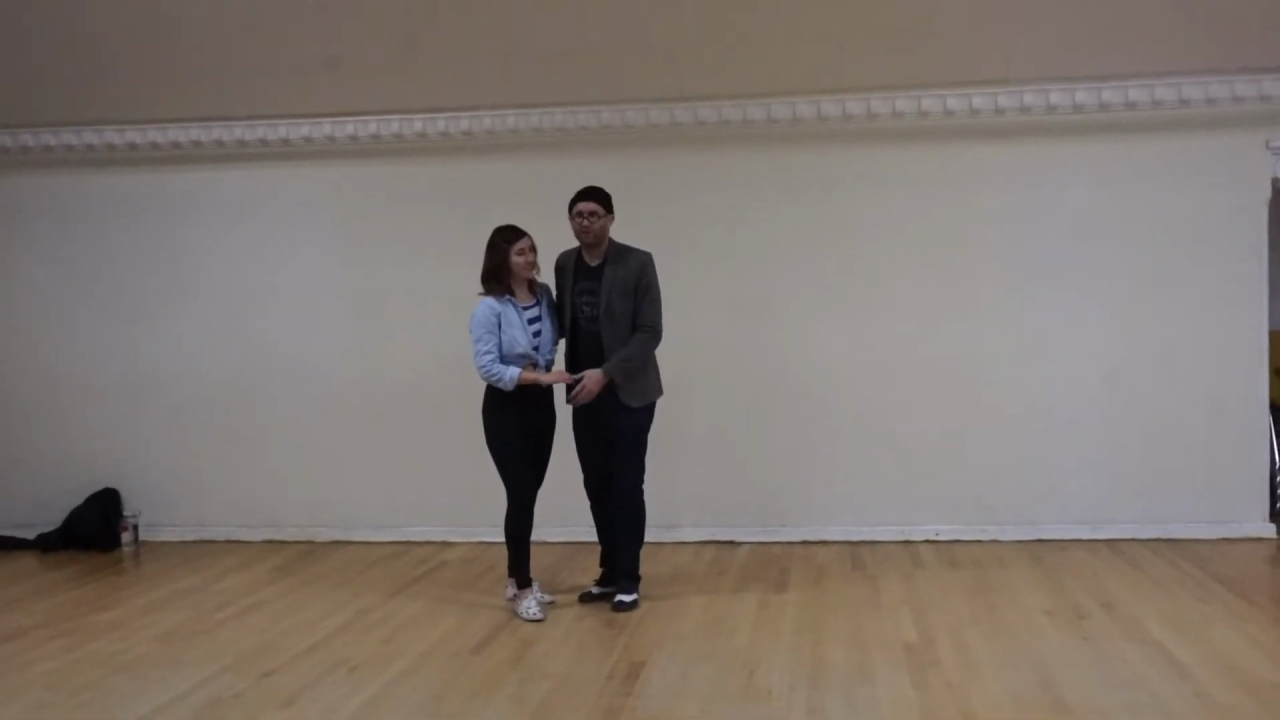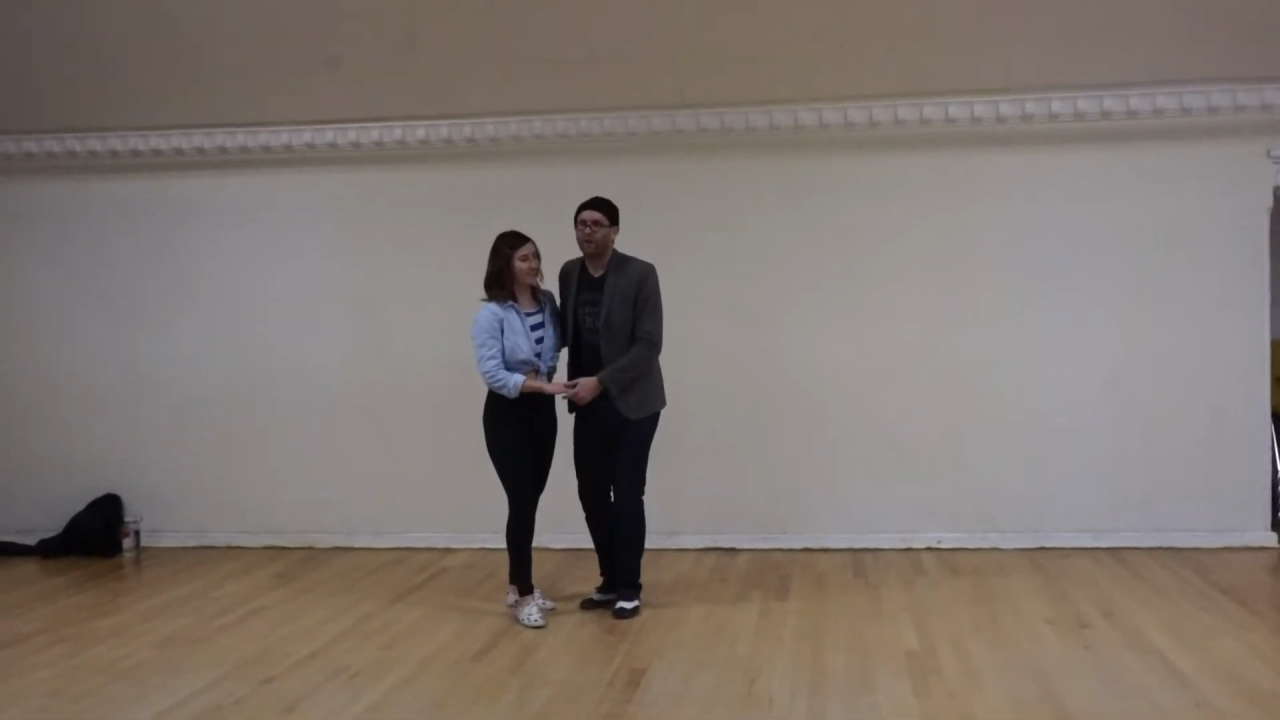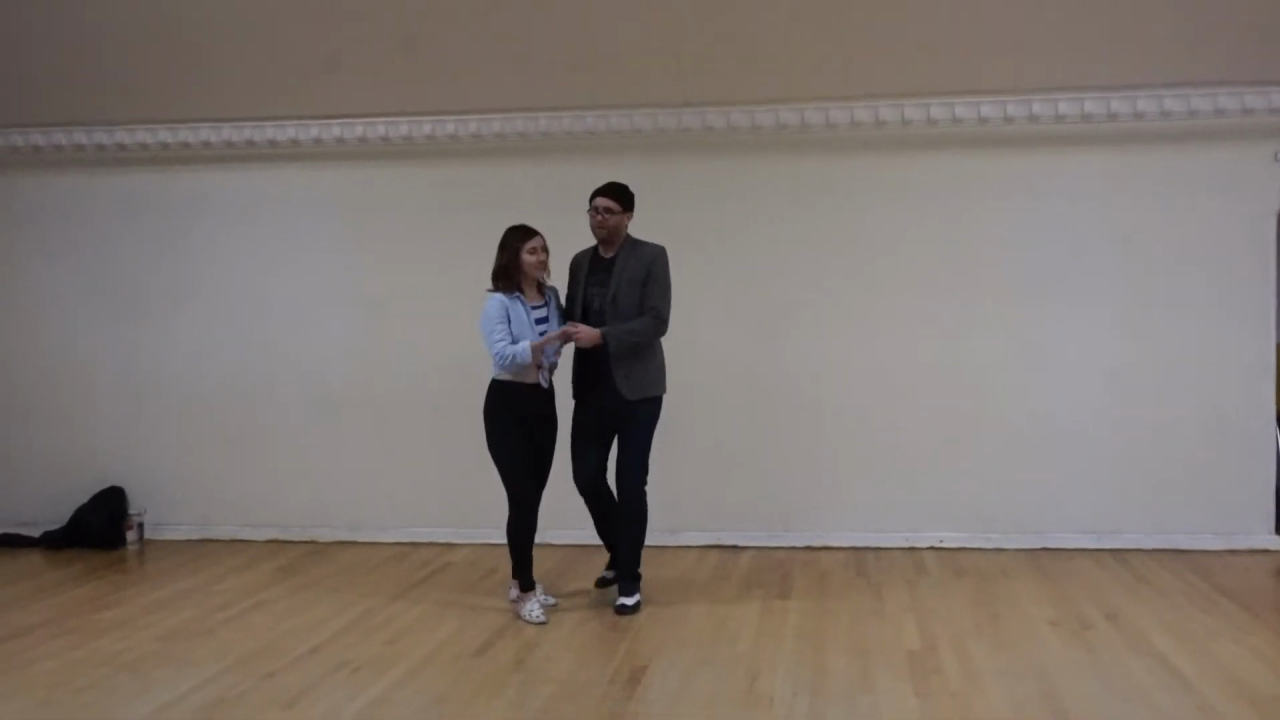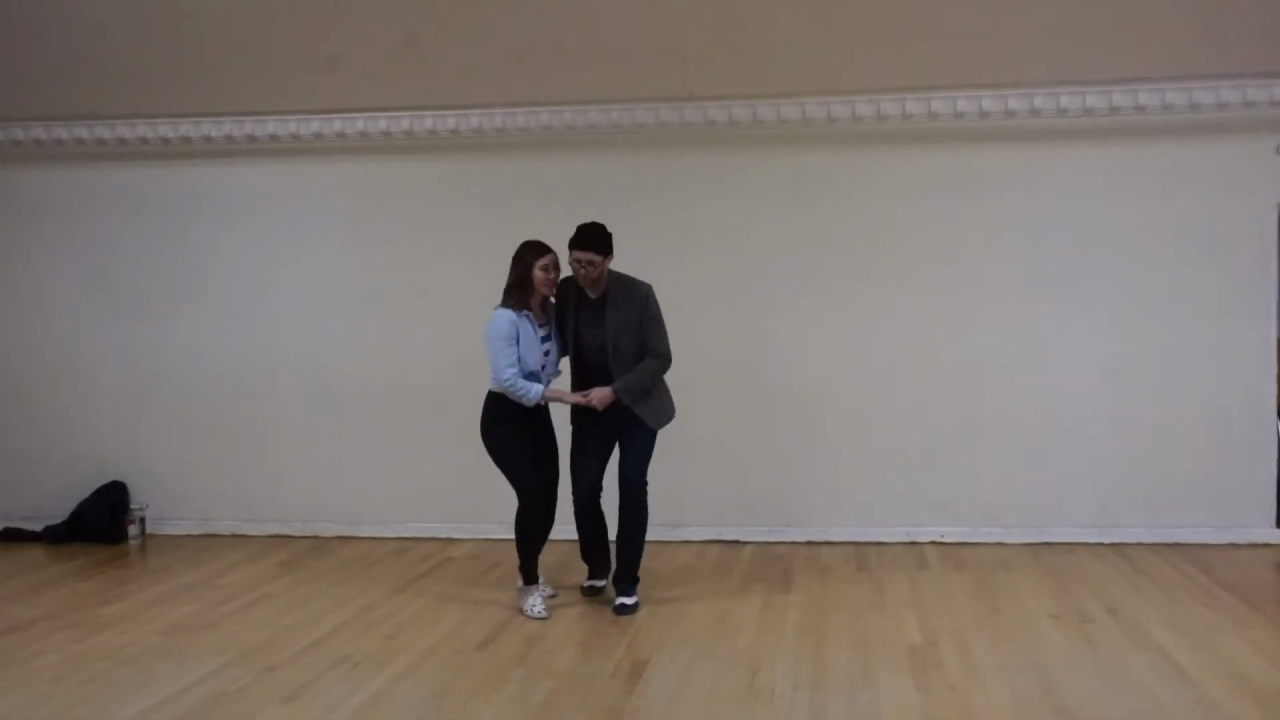
dt=0.4s
person 1, frame 1
left shoulder: (637, 263)
right shoulder: (565, 264)
left elbow: (650, 332)
left wrist: (607, 373)
left hip: (628, 394)
right hip: (586, 395)
left knee: (626, 487)
right knee: (597, 487)
left ankle: (628, 579)
right ankle: (609, 573)
person 1, frame 2
left shoulder: (640, 275)
right shoulder: (569, 273)
left elbow: (649, 344)
left wrist: (601, 381)
left hip: (633, 404)
right hip: (590, 405)
left knee: (627, 495)
right knee: (591, 495)
left ankle: (628, 587)
right ankle: (610, 580)
person 1, frame 3
left shoulder: (651, 257)
right shoulder: (581, 262)
left elbow: (657, 322)
left wrist: (602, 336)
left hip: (636, 389)
right hip: (592, 388)
left knee: (629, 483)
right knee: (586, 476)
left ankle: (629, 580)
right ankle: (617, 557)
person 1, frame 4
left shoulder: (638, 294)
right shoulder: (565, 291)
left elbow: (660, 359)
left wrist: (614, 391)
left hip: (638, 408)
right hip: (590, 409)
left knee: (632, 487)
right knee: (583, 488)
left ankle: (626, 583)
right ankle: (597, 567)
person 2, frame 1
left shoulder: (544, 295)
right shoulder: (489, 309)
right elbow: (488, 368)
left wrist: (548, 373)
right wrist: (539, 376)
left hip: (541, 405)
right hip: (506, 409)
left knee: (530, 494)
right knee: (520, 495)
left ankle: (518, 579)
right ankle: (521, 588)
person 2, frame 2
left shoulder: (547, 302)
right shoulder: (491, 315)
right elbow: (492, 374)
right wrist: (543, 385)
left hip: (542, 412)
right hip: (507, 415)
left knee: (531, 501)
right knee: (522, 502)
left ankle: (519, 586)
right ankle: (523, 595)
person 2, frame 3
left shoulder: (552, 297)
right shoulder: (498, 304)
right elbow: (503, 355)
right wrist: (549, 338)
left hip: (542, 402)
right hip: (507, 405)
left knee: (533, 498)
right knee: (521, 497)
left ankle: (520, 582)
right ankle: (526, 592)
person 2, frame 4
left shoulder: (551, 314)
right shoulder: (505, 320)
right elbow: (509, 381)
right wrist: (561, 396)
left hip: (537, 416)
right hip: (504, 418)
left knee: (547, 499)
right knee: (532, 494)
left ankle: (530, 574)
right ankle: (530, 587)
